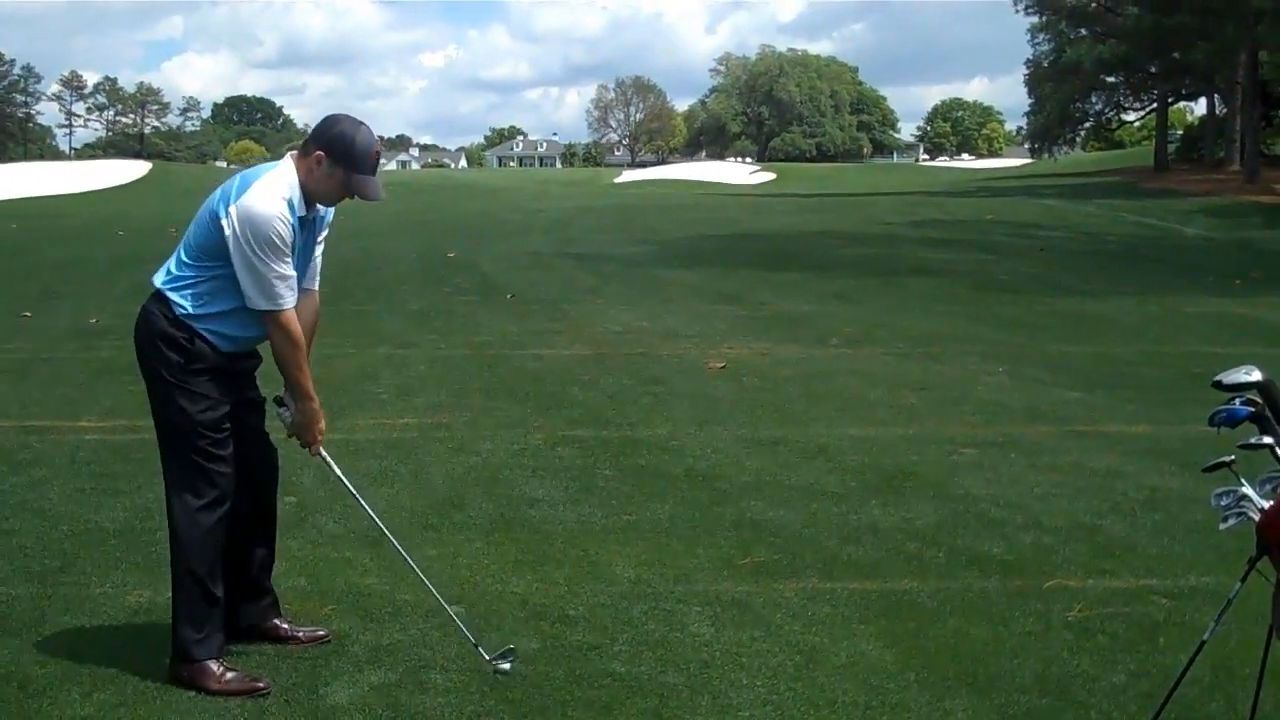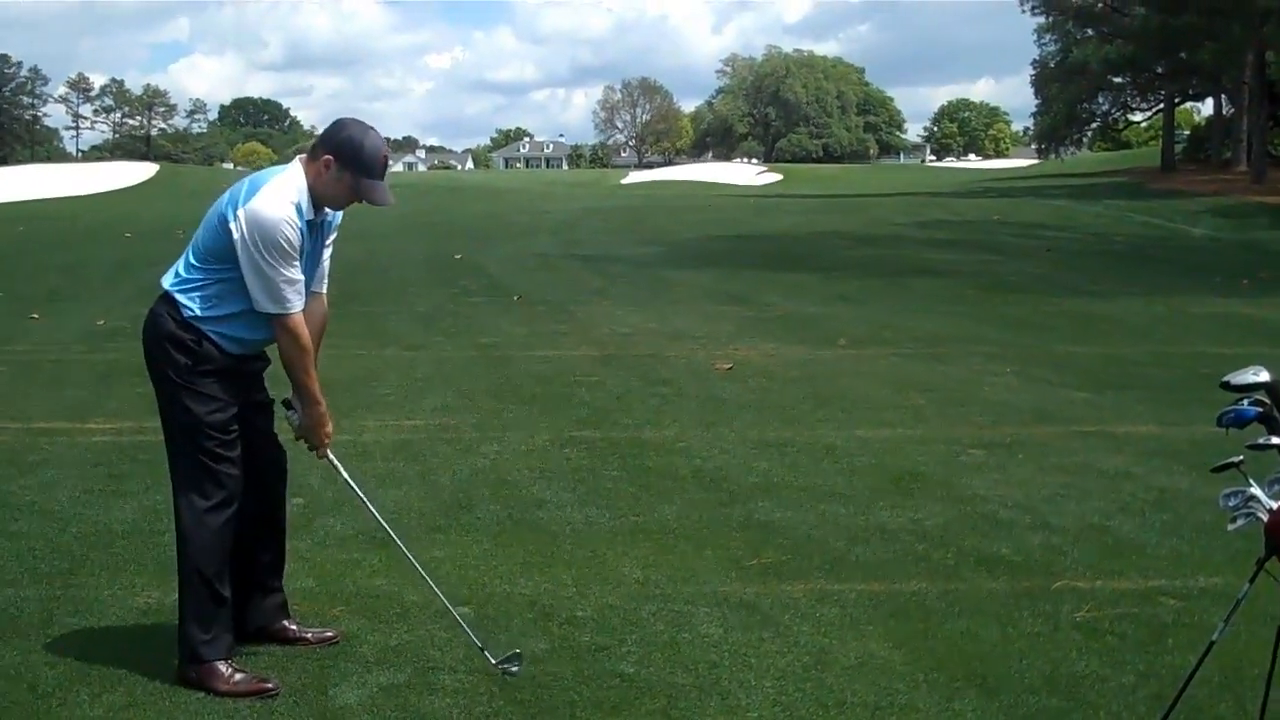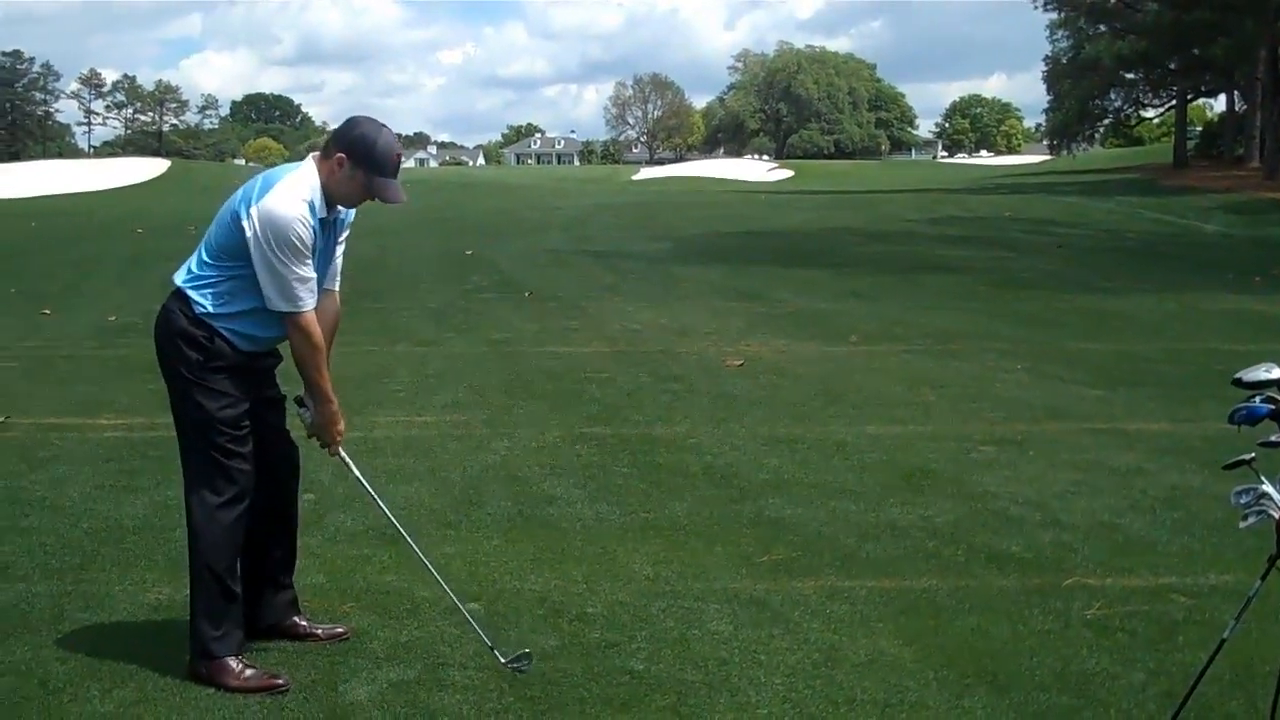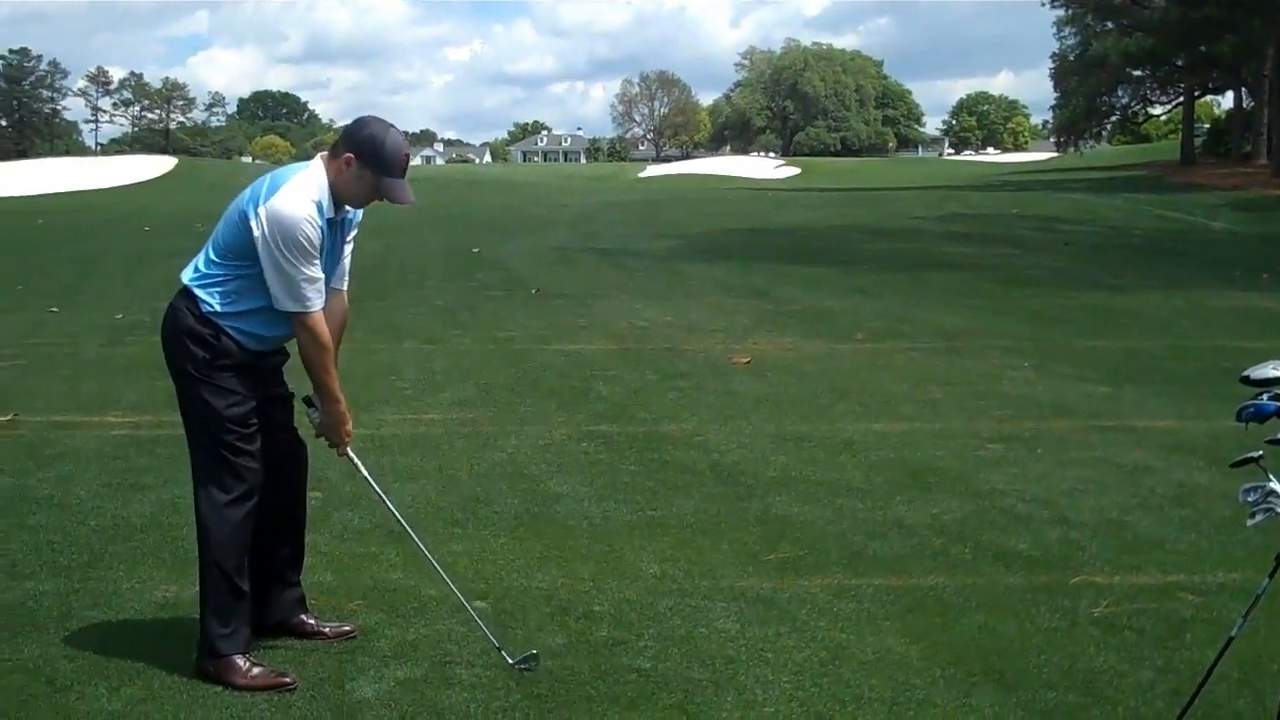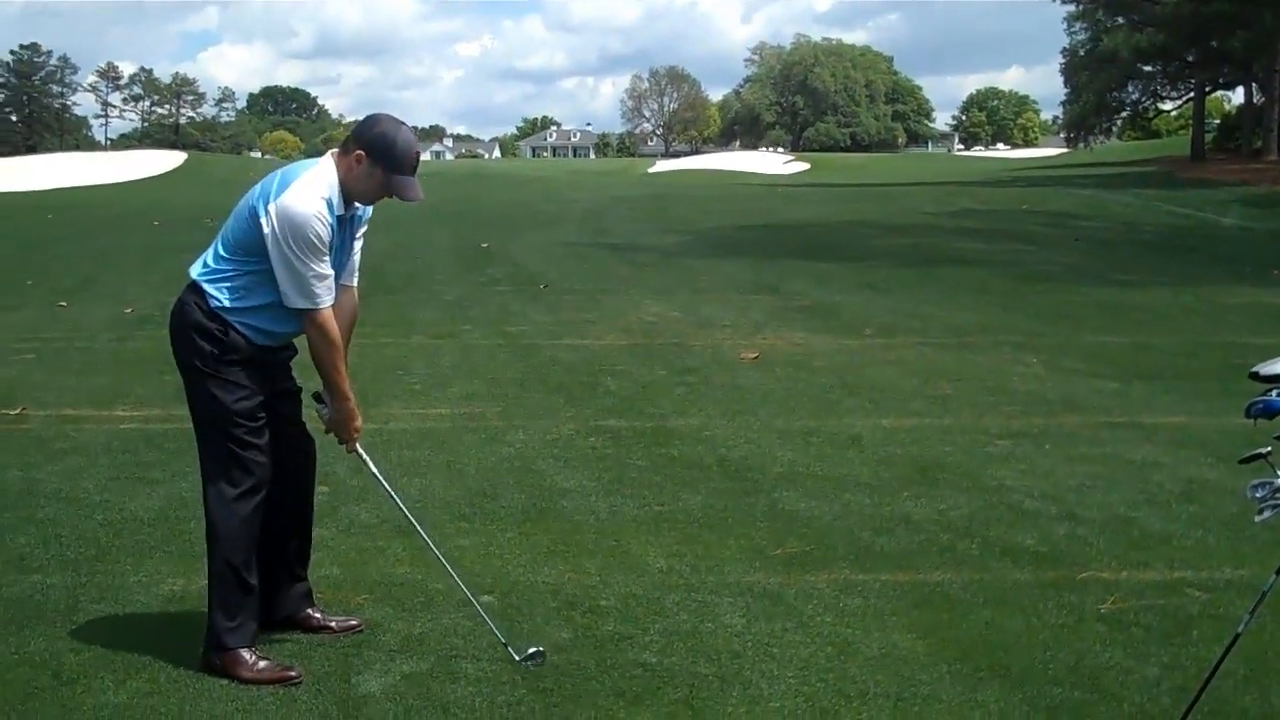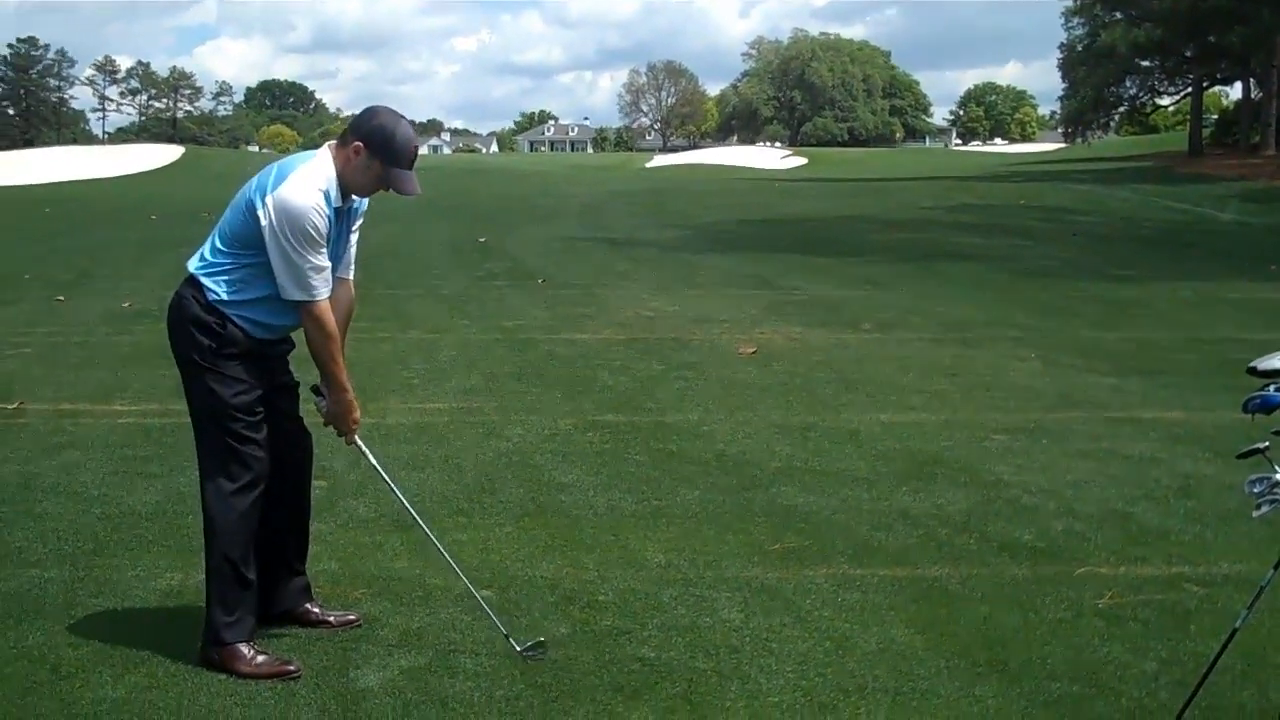
dt=0.1s
person 1, frame 1
left shoulder: (314, 205)
right shoulder: (262, 207)
left elbow: (305, 298)
right elbow: (280, 319)
left wrist: (299, 394)
right wrist: (308, 403)
left hip: (226, 345)
right hip: (180, 342)
left knee: (256, 475)
right knee: (205, 488)
left ankle: (252, 611)
right ankle: (195, 652)
person 1, frame 2
left shoulder: (322, 208)
right shoulder: (270, 211)
left elbow: (313, 301)
right elbow: (287, 323)
left wrist: (307, 397)
right wrist: (314, 406)
left hip: (234, 347)
right hip: (187, 343)
left knee: (265, 476)
right knee: (213, 489)
left ankle: (260, 613)
right ankle: (203, 653)
person 1, frame 3
left shoulder: (335, 206)
right shoulder: (283, 209)
left elbow: (326, 299)
right elbow: (300, 320)
left wrist: (319, 393)
right wrist: (326, 403)
left hip: (246, 343)
right hip: (199, 341)
left knee: (277, 472)
right knee: (224, 485)
left ankle: (271, 608)
right ankle: (214, 649)
person 1, frame 4
left shoulder: (343, 205)
right shoulder: (292, 209)
left elbow: (334, 299)
right elbow: (308, 321)
left wrist: (328, 394)
right wrist: (334, 404)
left hip: (253, 342)
right hip: (206, 339)
left knee: (285, 468)
right knee: (233, 483)
left ankle: (278, 606)
right ankle: (222, 647)
person 1, frame 5
left shoulder: (352, 202)
right shoulder: (302, 207)
left elbow: (343, 296)
right elbow: (318, 318)
left wrist: (336, 392)
right wrist: (344, 401)
left hip: (261, 336)
right hip: (215, 334)
left knee: (293, 463)
right knee: (241, 477)
left ankle: (286, 601)
right ankle: (228, 641)
person 1, frame 6
left shoulder: (348, 194)
right shoulder: (299, 198)
left elbow: (340, 288)
right elbow: (314, 310)
left wrist: (335, 383)
right wrist: (342, 393)
left hip: (258, 330)
right hip: (212, 328)
left knee: (290, 457)
right knee: (239, 471)
left ankle: (284, 595)
right ankle: (227, 636)
